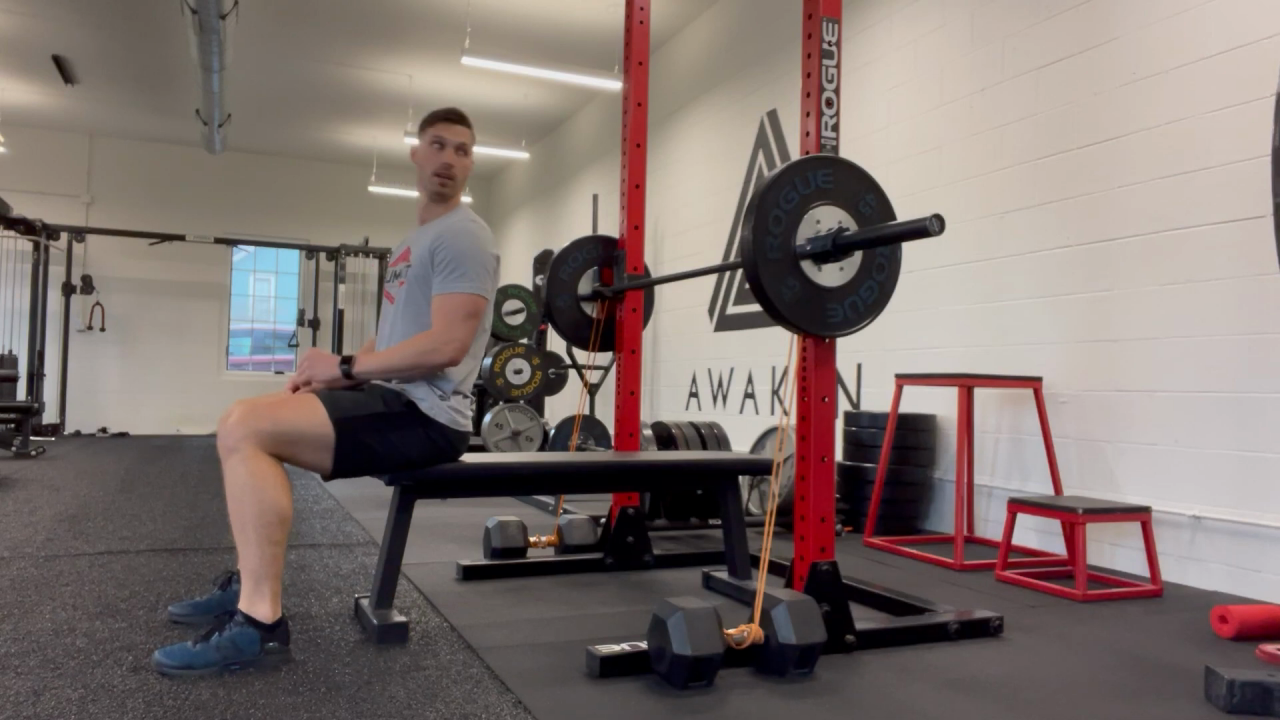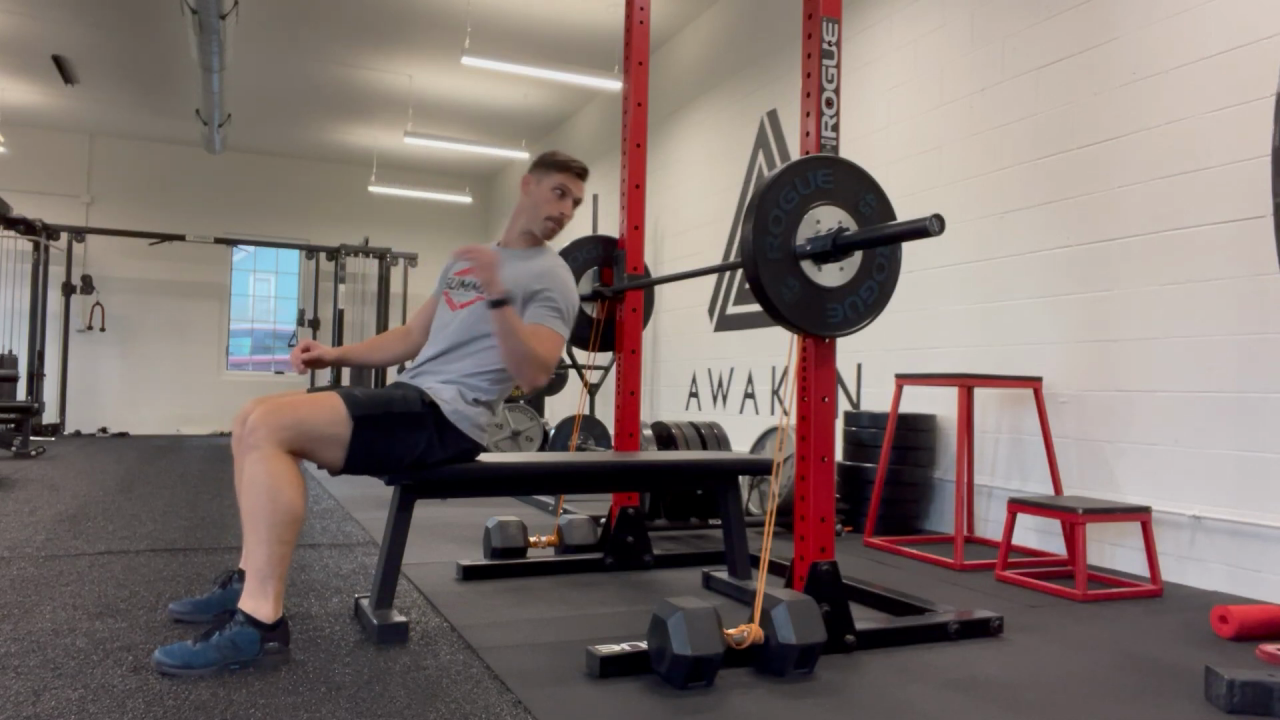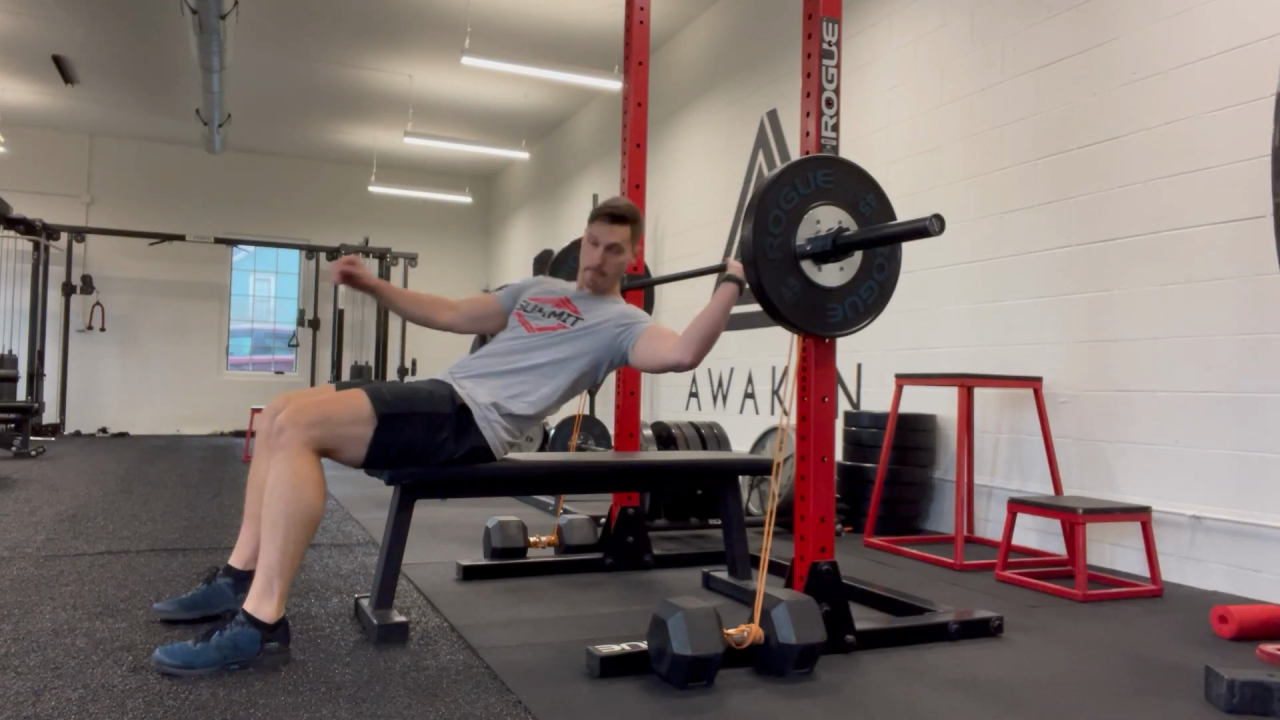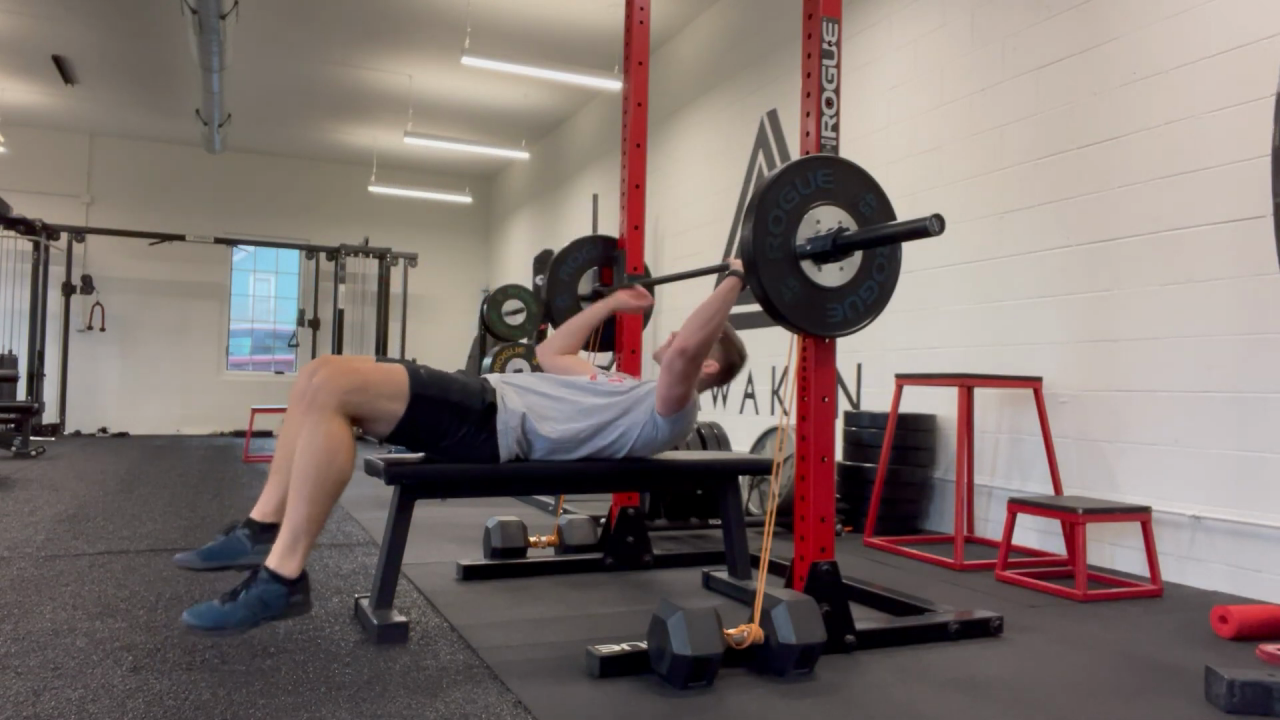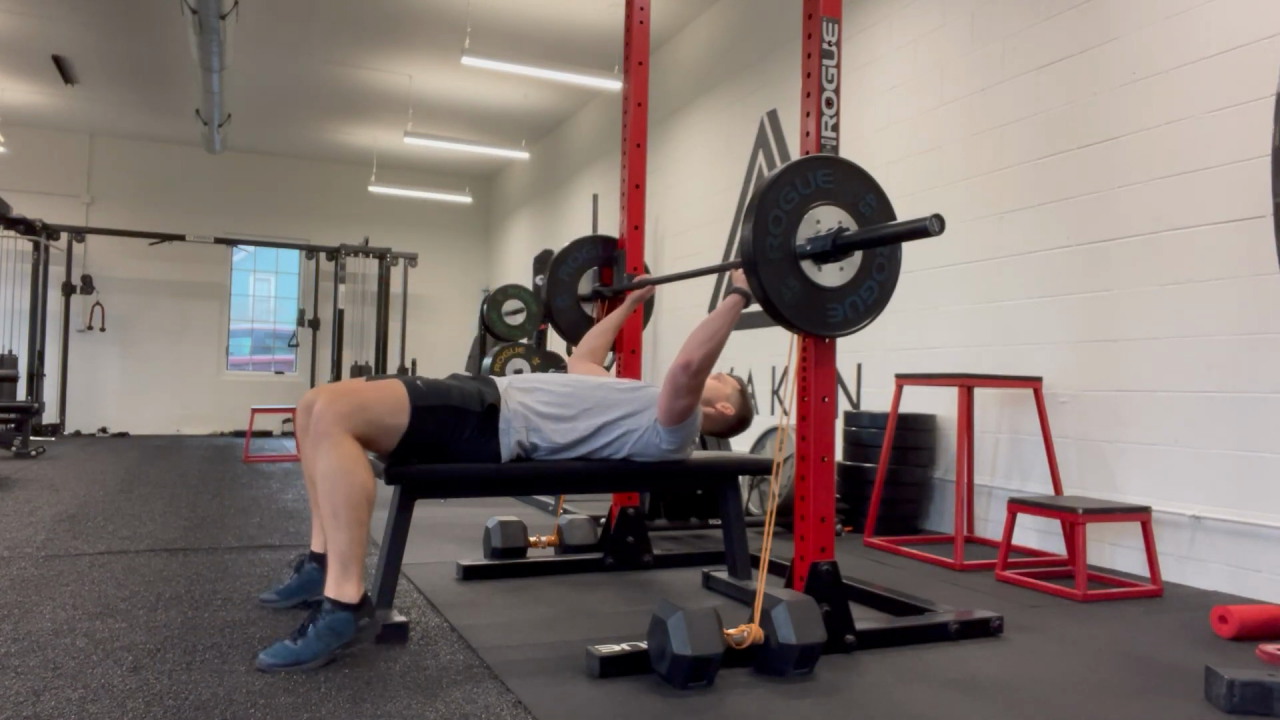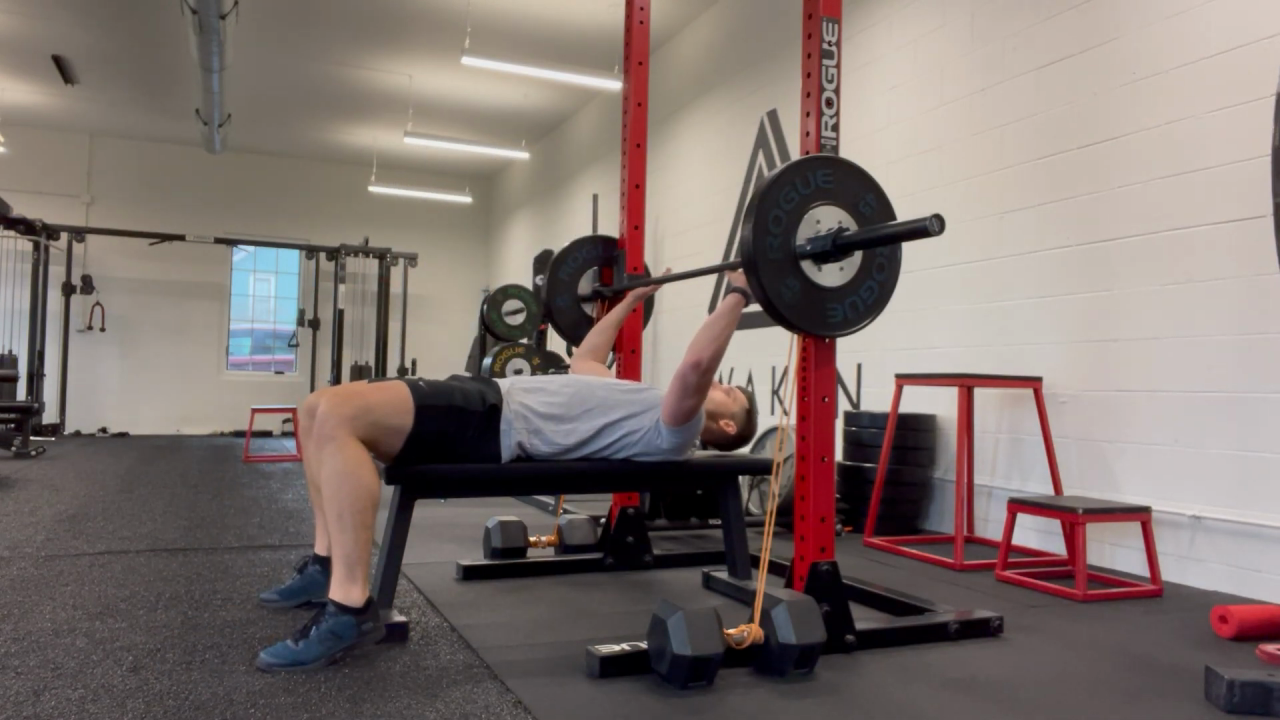
dt=0.5s
person 1, frame 1
left shoulder: (465, 237)
right shoulder: (418, 242)
left elbow: (445, 346)
left wrist: (343, 368)
right wrist: (329, 377)
left hip: (424, 417)
right hip: (396, 403)
left knee: (244, 427)
right knee: (248, 424)
left ankle: (260, 623)
right ankle: (247, 582)
person 1, frame 2
left shoulder: (550, 279)
right shoulder: (469, 260)
left elbow: (533, 373)
left wrist: (499, 298)
right wrist: (337, 353)
left hip: (443, 420)
right hip: (413, 399)
left knee: (264, 424)
right knee: (256, 423)
left ankle: (260, 622)
right ankle: (251, 580)
person 1, frame 3
left shoulder: (622, 323)
right shoulder: (540, 291)
left elbow: (686, 351)
right elbow: (449, 314)
left wrist: (732, 283)
right wrist: (372, 285)
left hip: (467, 421)
right hip: (443, 393)
left knee: (295, 425)
right knee: (283, 414)
left ankle: (260, 623)
right ankle: (241, 574)
person 1, frame 4
left shoulder: (669, 413)
right shoulder: (624, 385)
left elbow: (686, 348)
right elbow: (551, 353)
left wrist: (734, 279)
right wrist: (609, 305)
left hip: (493, 427)
right hip: (485, 397)
left knee: (331, 388)
right knee: (319, 376)
left ankle: (282, 579)
right ankle: (263, 528)
person 1, frame 5
left shoulder: (673, 429)
right shoulder: (642, 403)
left elbow: (687, 363)
right elbow: (582, 359)
left wrist: (739, 295)
right wrist: (630, 302)
left hip: (495, 427)
right hip: (489, 400)
left knee: (333, 414)
right knee: (317, 406)
left ankle: (345, 605)
right ankle: (325, 561)
person 1, frame 6
left shoulder: (675, 431)
right shoulder: (640, 405)
left elbow: (694, 365)
right elbow: (584, 359)
left wrist: (738, 294)
right wrist: (631, 299)
left hip: (497, 429)
left knee: (338, 417)
right knee: (318, 410)
left ankle: (349, 608)
right ankle: (328, 563)
